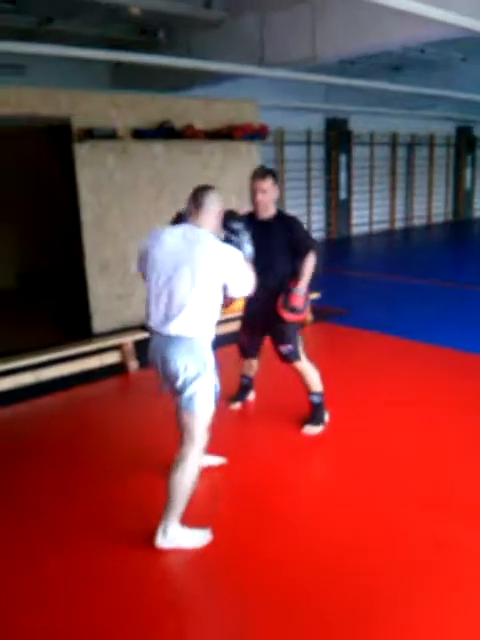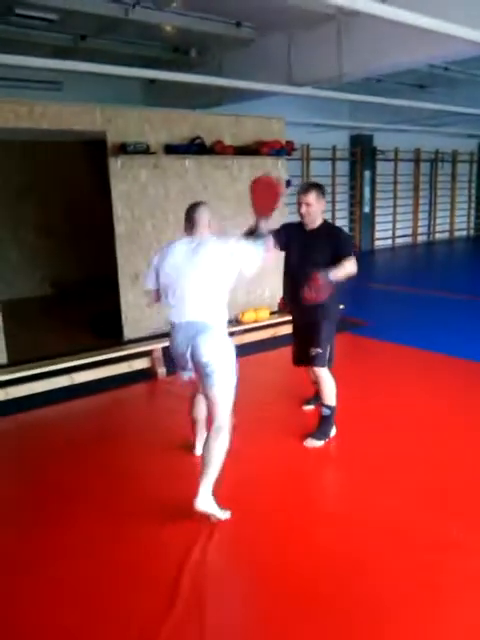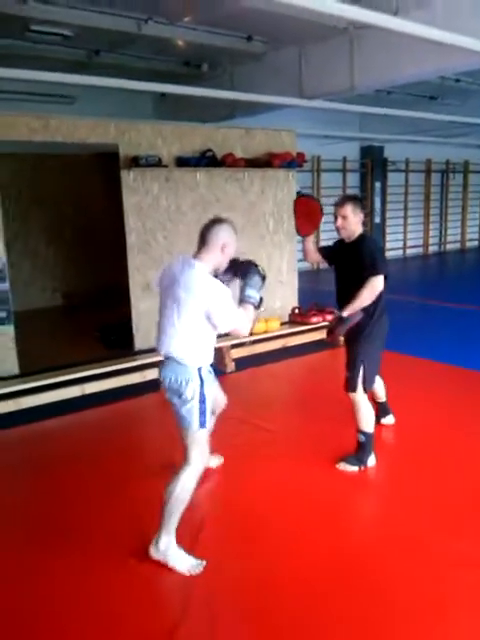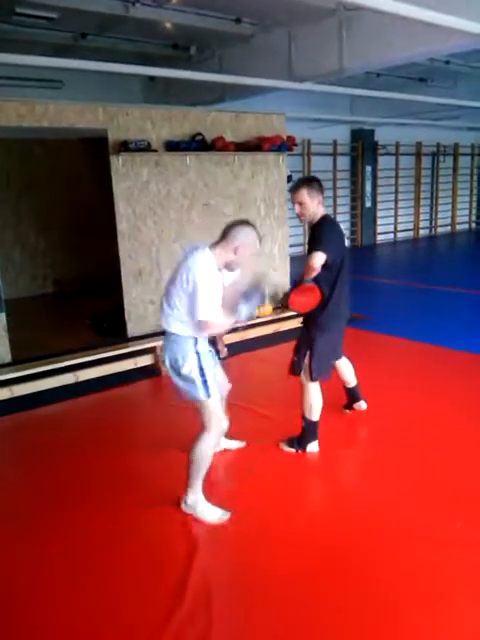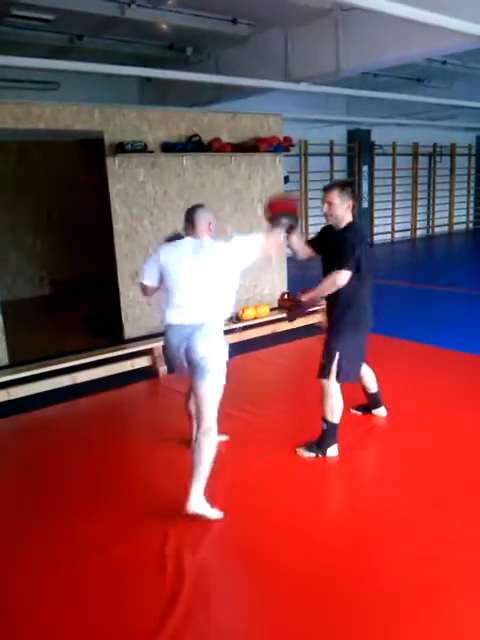
dt=1s
person 1, frame 1
left shoulder: (157, 239)
right shoulder: (224, 254)
right elbow: (247, 288)
right wrist: (244, 248)
left hip: (159, 343)
right hip: (192, 350)
left knee: (187, 402)
right knee: (196, 440)
left ankle: (190, 459)
right ankle: (169, 529)
person 1, frame 2
left shoulder: (165, 255)
right shoulder: (218, 248)
left elbow: (153, 297)
right elbow: (266, 252)
right wrist: (257, 243)
left hip: (180, 336)
right hip: (210, 338)
left knee: (203, 388)
right knee: (222, 420)
left ankle: (200, 441)
right ankle: (205, 495)
person 1, frame 3
left shoulder: (175, 268)
right shoulder: (208, 287)
right elbow: (242, 327)
left wrist: (222, 276)
right wrist: (251, 286)
left hip: (184, 364)
right hip: (189, 372)
left knee: (218, 404)
right knee: (195, 460)
left ankle: (199, 456)
right ankle: (164, 543)
person 1, frame 4
left shoulder: (202, 257)
right shoulder: (205, 273)
right elbow: (210, 325)
left wrist: (243, 280)
left hip: (190, 344)
right hip: (186, 349)
left knee: (221, 387)
right knee: (217, 424)
left ankle: (216, 442)
right ankle: (193, 498)
person 1, frame 5
left shoulder: (164, 252)
right shoulder: (224, 249)
left elbow: (147, 289)
right elbow: (269, 242)
right wrist: (280, 233)
left hip: (175, 335)
right hip: (206, 336)
left knee: (197, 387)
right knee: (209, 417)
left ankle: (200, 438)
right ankle: (197, 496)
person 2, frame 1
left shoulder: (289, 224)
right shoulder: (244, 224)
left elbow: (309, 255)
left wrist: (301, 286)
left hip: (281, 302)
right hip: (255, 301)
left knee: (296, 358)
right knee: (249, 350)
left ankle: (319, 410)
right ankle: (246, 387)
person 2, frame 2
left shoulder: (335, 235)
right shoulder: (291, 231)
left elbow: (351, 266)
left wrist: (330, 275)
right wrist: (259, 225)
left hip: (322, 311)
right hip: (299, 308)
left knee: (320, 366)
right knee: (306, 360)
left ankle: (328, 424)
right ankle: (320, 393)
person 2, frame 3
left shoulder: (369, 247)
right shoulder: (341, 247)
left elbow: (376, 284)
right elbow: (312, 257)
left wrist: (344, 314)
right wrist: (307, 233)
left hip: (368, 325)
right hip: (358, 324)
left knee: (356, 390)
right knee: (368, 374)
left ankle: (365, 453)
right ankle: (384, 413)
person 2, frame 4
left shoulder: (325, 229)
right shoulder: (326, 227)
left elbow: (314, 263)
left wrist: (300, 285)
left hip: (324, 314)
right hip: (333, 309)
left knee: (308, 375)
right knee: (335, 356)
left ankle: (308, 439)
right ankle: (356, 399)
person 2, frame 5
left shoulder: (353, 236)
right shoulder: (331, 233)
left elbow: (340, 277)
right elbow: (303, 251)
left wrist: (305, 299)
left hip: (349, 318)
right hip: (355, 316)
left knee: (330, 379)
right knee: (356, 363)
left ankle: (328, 443)
right ankle: (376, 405)
